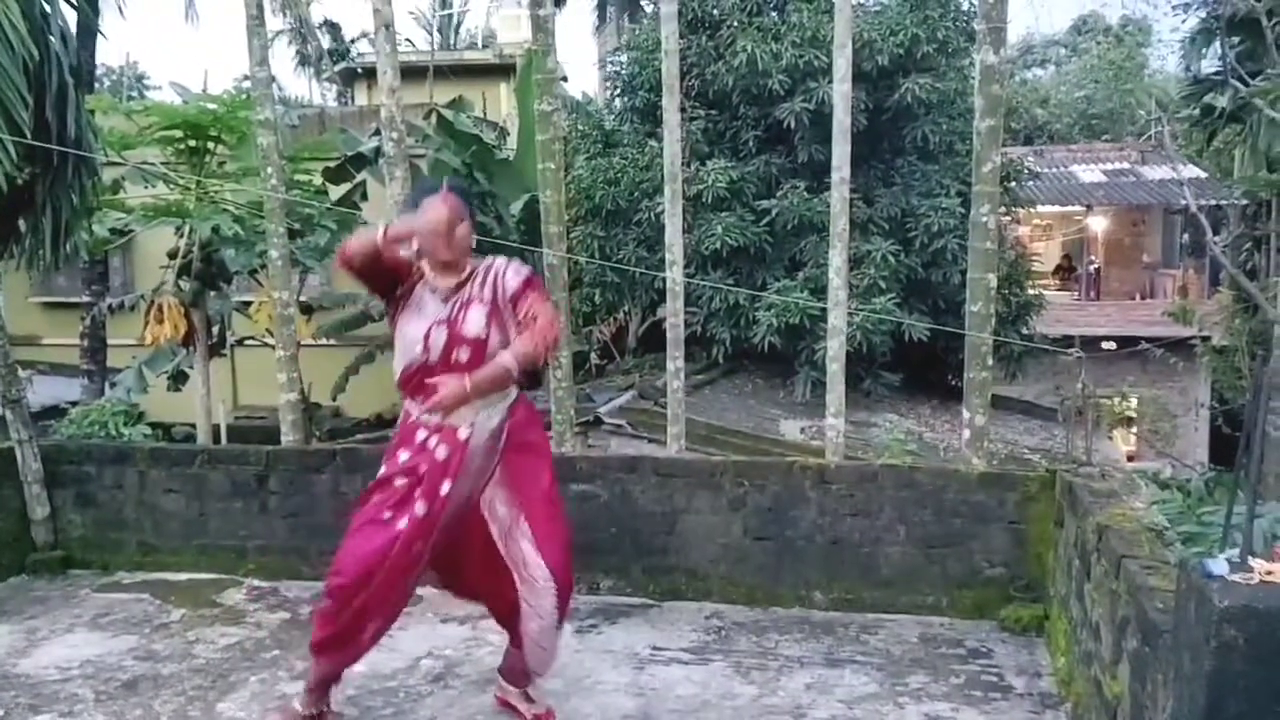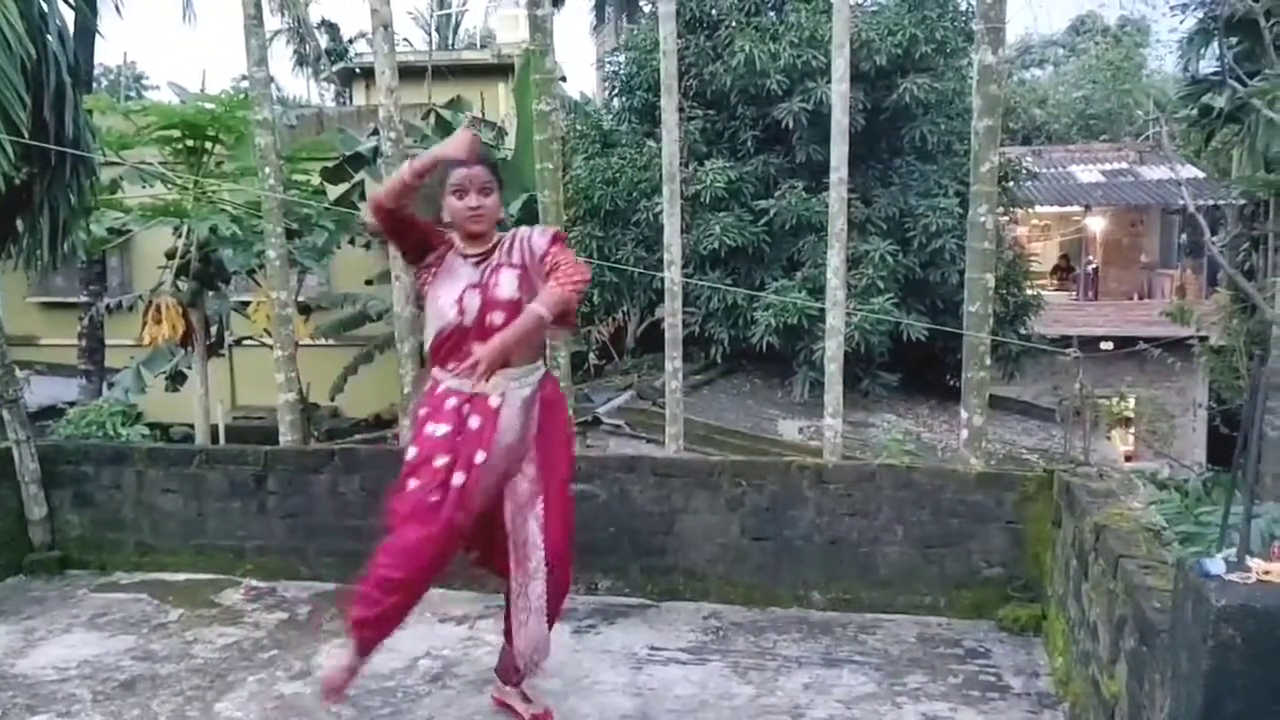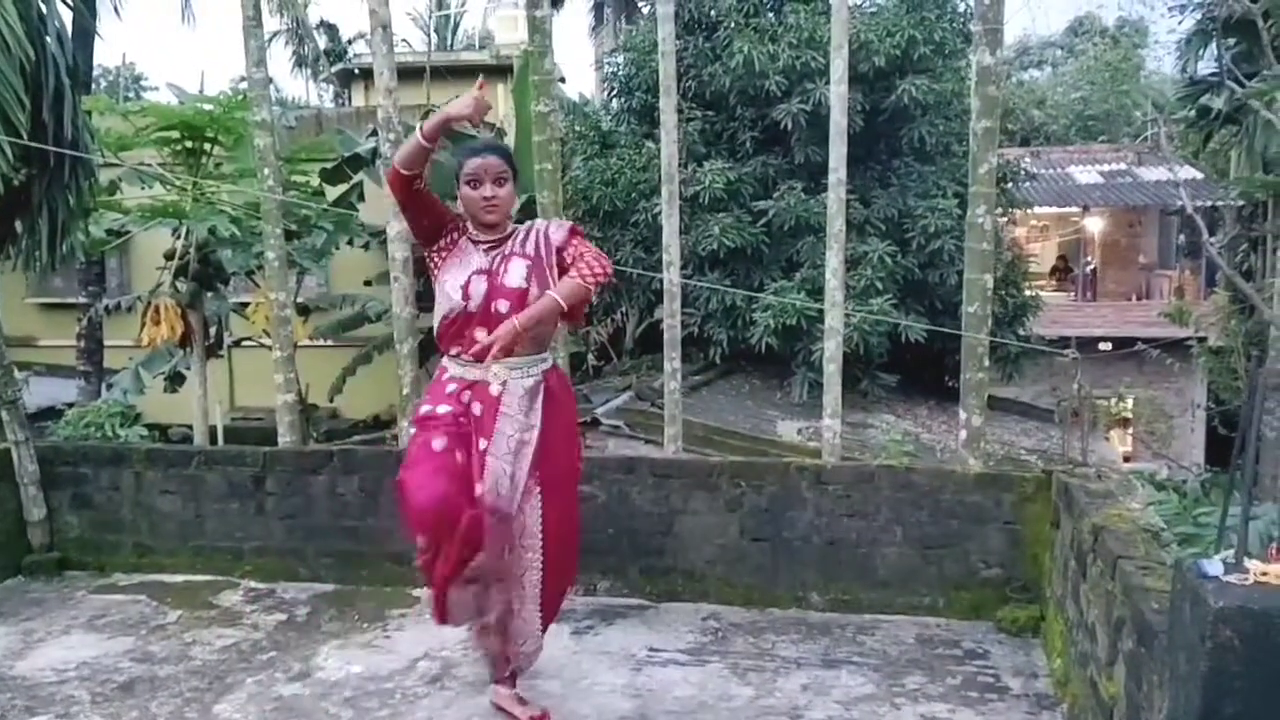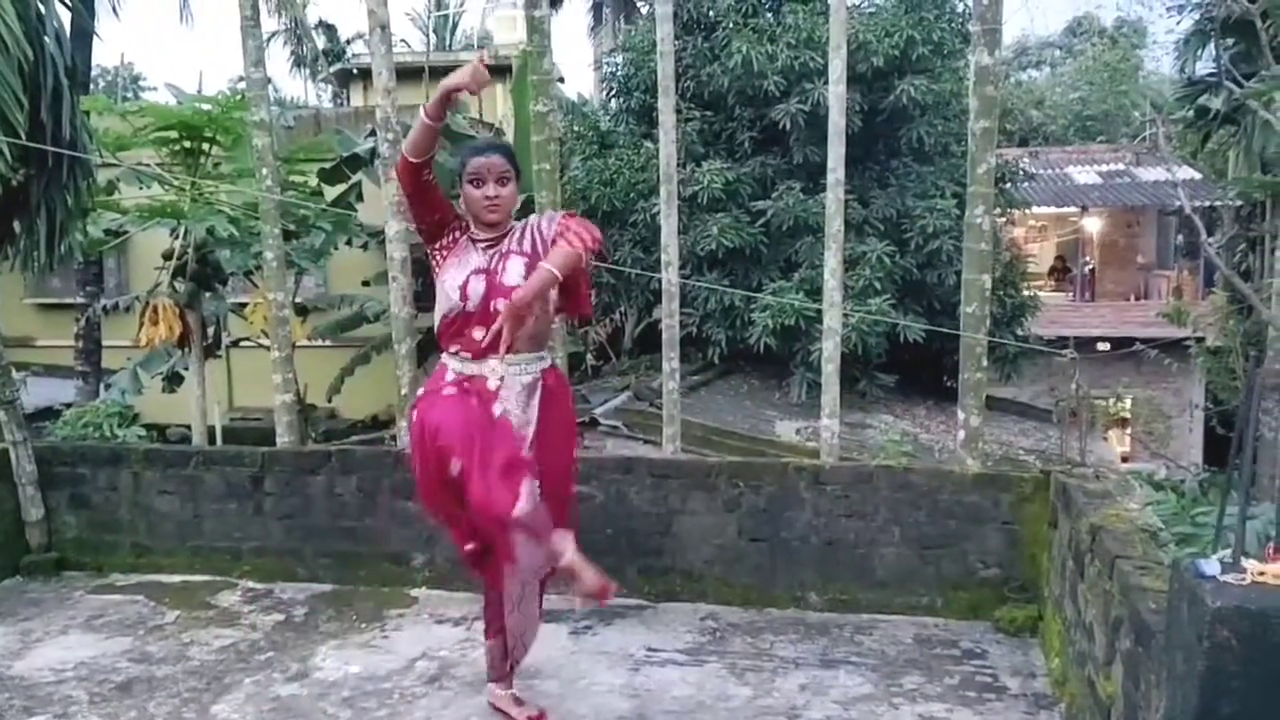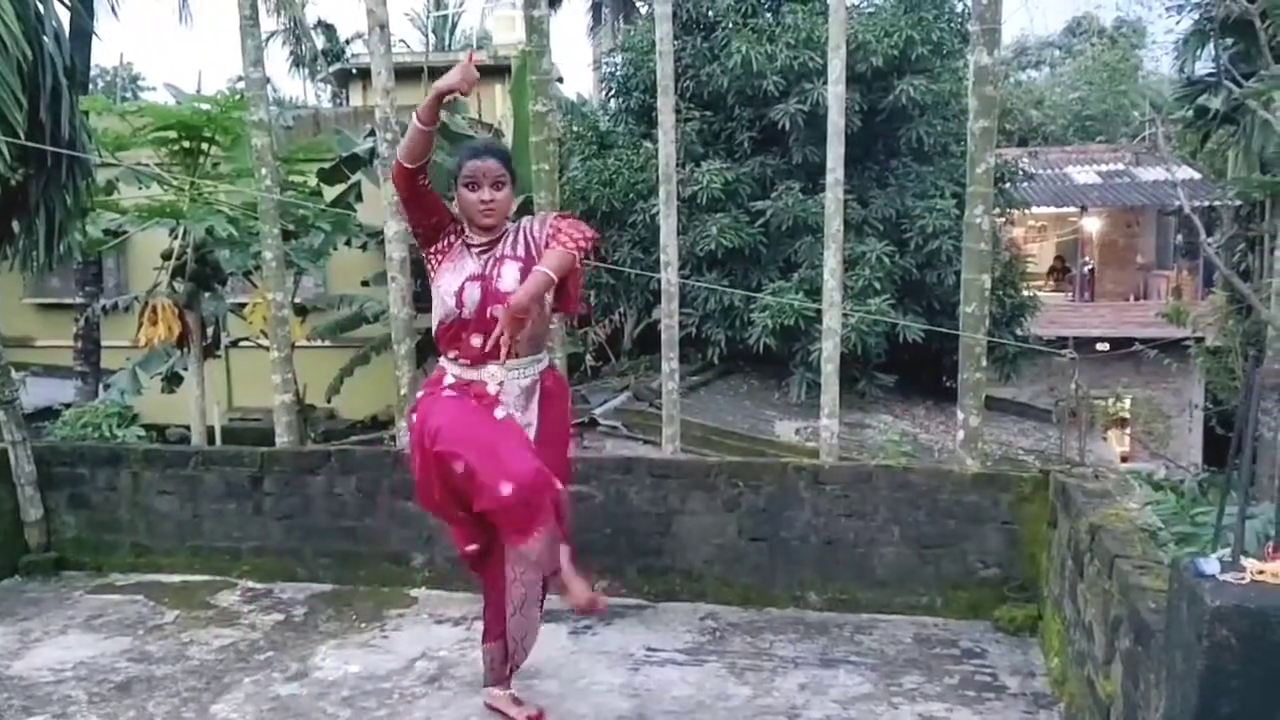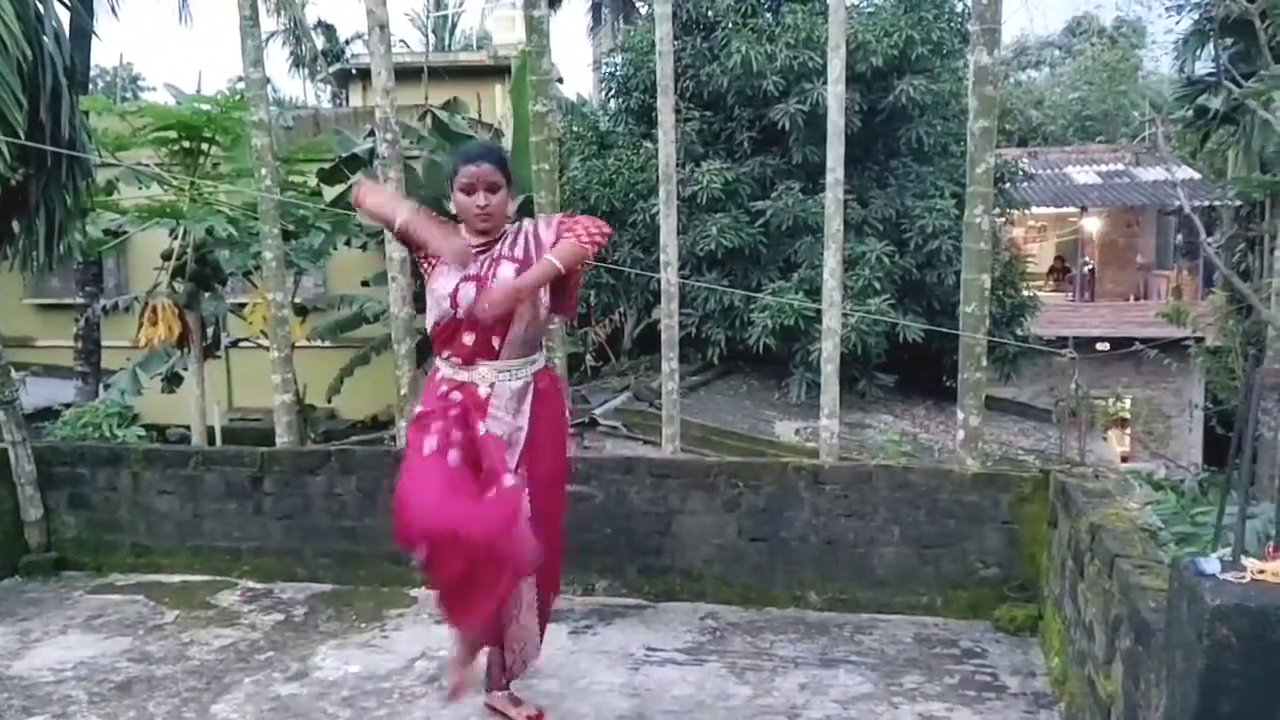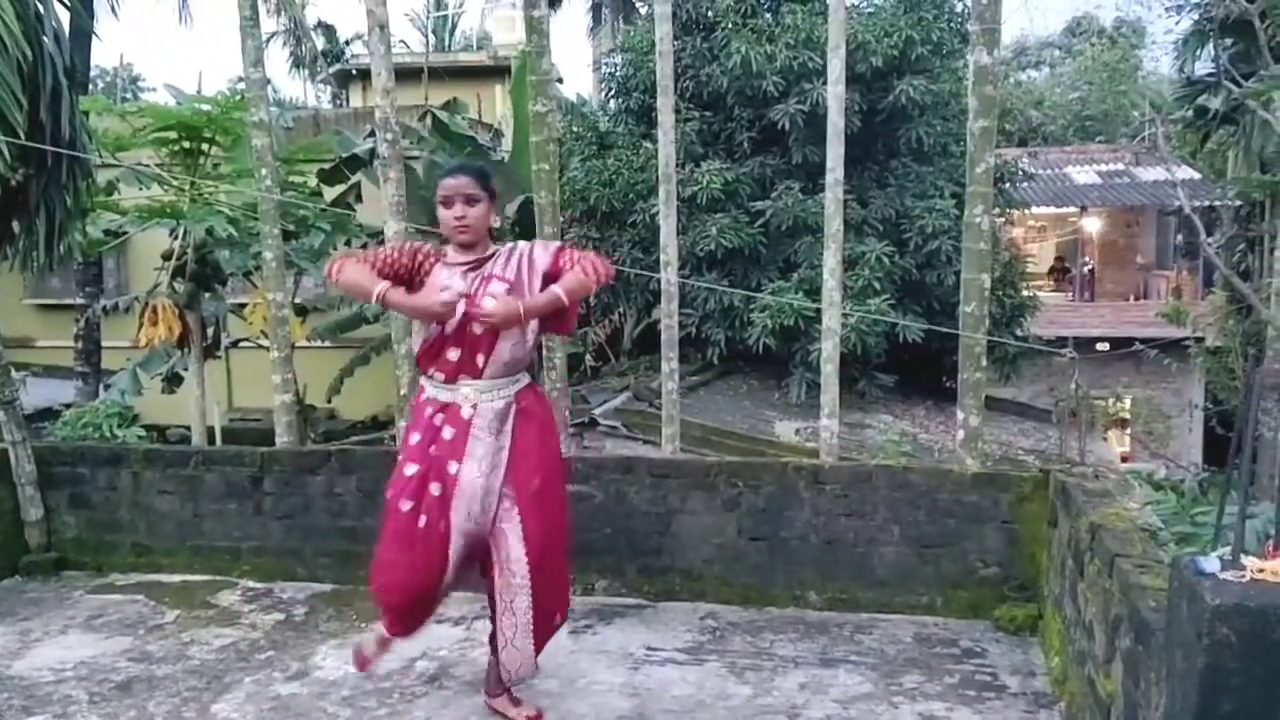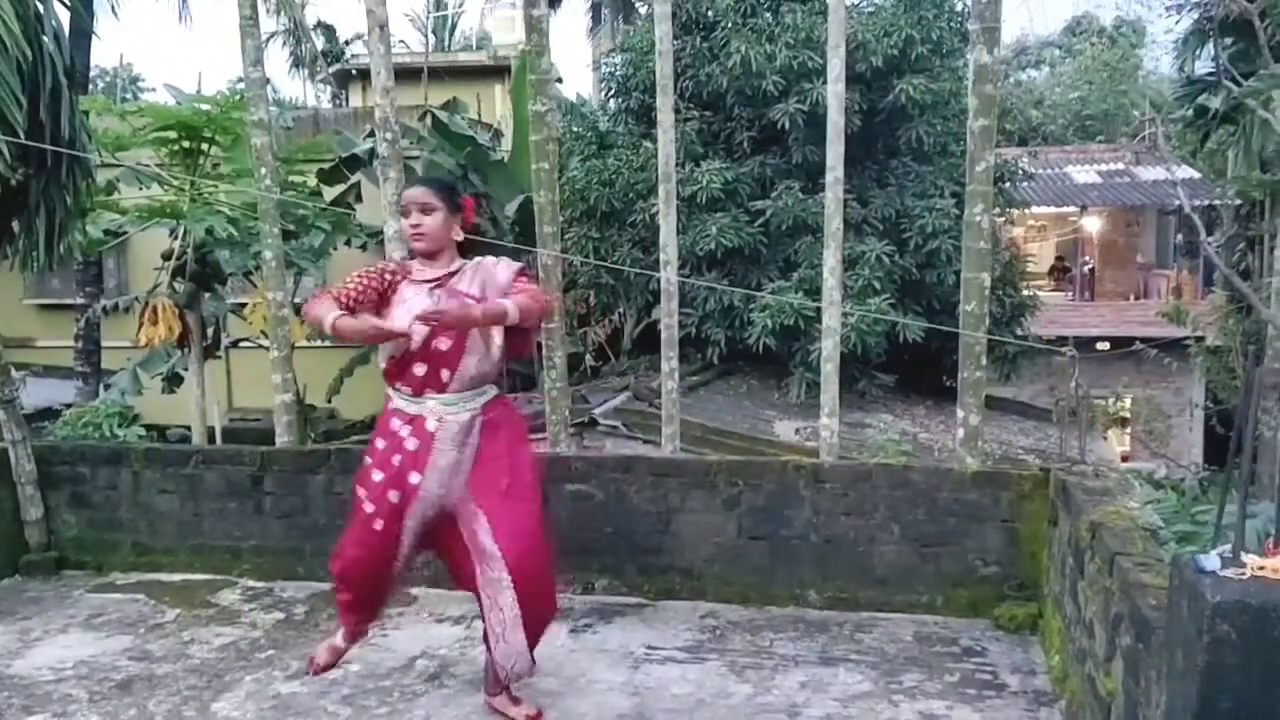
dt=0.2s
person 1, frame 1
left shoulder: (504, 276)
right shoulder: (406, 280)
left elbow: (544, 330)
right elbow: (352, 254)
left wrist: (476, 383)
right wrist: (410, 228)
left hip: (502, 440)
right hip: (427, 444)
left knee: (543, 564)
right knee: (366, 564)
person 1, frame 2
left shoulder: (533, 244)
right shoulder: (432, 252)
left elbow: (571, 281)
right elbow: (382, 209)
left wrist: (507, 339)
right wrist: (435, 157)
left hip: (528, 411)
right hip: (454, 411)
left knee: (538, 548)
right knee: (418, 538)
right ankle: (357, 648)
person 1, frame 3
left shoulder: (547, 238)
right shoulder: (445, 239)
left elbow: (594, 268)
right elbow: (401, 177)
left wrist: (523, 322)
right wrist: (446, 118)
left hip: (533, 402)
right hip: (459, 395)
left knee: (535, 538)
right knee: (435, 499)
right ankle: (477, 609)
person 1, frame 4
left shoulder: (543, 233)
right shoulder: (446, 236)
left elbow: (585, 238)
right elbow: (411, 169)
left wrist: (528, 298)
right wrist: (446, 94)
left hip: (531, 395)
right hip: (460, 386)
left knee: (508, 536)
right knee: (451, 430)
right ankle: (559, 550)
person 1, frame 5
left shoulder: (536, 234)
right shoulder: (441, 239)
left elbow: (578, 236)
right elbow: (405, 173)
left wrist: (527, 297)
right wrist: (438, 96)
left hip: (529, 397)
right hip: (458, 391)
left knee: (512, 544)
right knee: (485, 456)
right ankle: (558, 557)
person 1, frame 6
left shoulder: (536, 235)
right shoulder: (437, 242)
left elbow: (593, 232)
right elbow: (369, 195)
left wrist: (523, 285)
right wrist: (426, 229)
left hip: (523, 405)
right hip: (452, 401)
left knee: (519, 537)
right knee: (436, 514)
right ankle: (468, 638)
person 1, frame 7
left shoulder: (526, 259)
right shoulder: (422, 261)
left elbow: (595, 270)
right elbow: (343, 270)
left wrist: (524, 308)
right wrist: (405, 301)
left hip: (511, 426)
right hip: (439, 423)
left knee: (521, 554)
right knee: (415, 551)
right ankle: (392, 625)
person 1, frame 8
left shoulder: (490, 274)
right shoulder: (390, 278)
left elbow: (534, 302)
right elbow: (318, 305)
left wrist: (476, 315)
right wrist: (350, 326)
left hip: (479, 435)
right hip: (406, 433)
left knee: (509, 557)
right knee: (372, 546)
right ankle: (349, 629)
